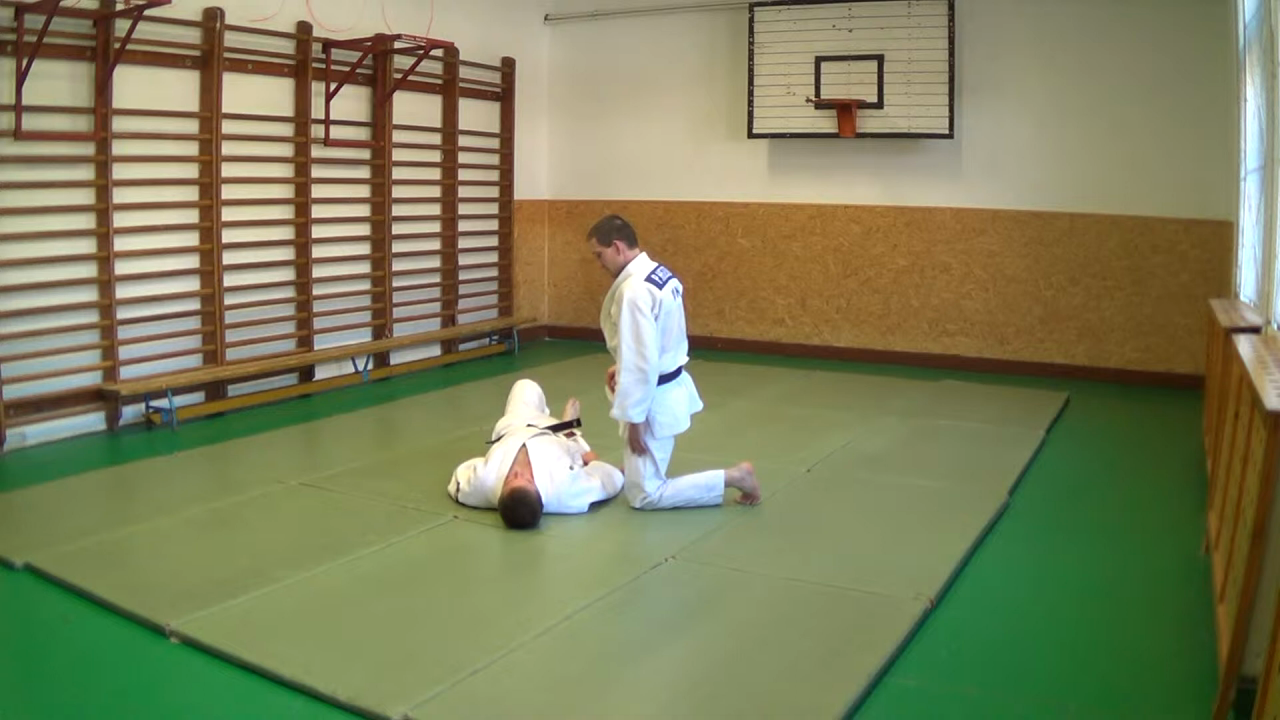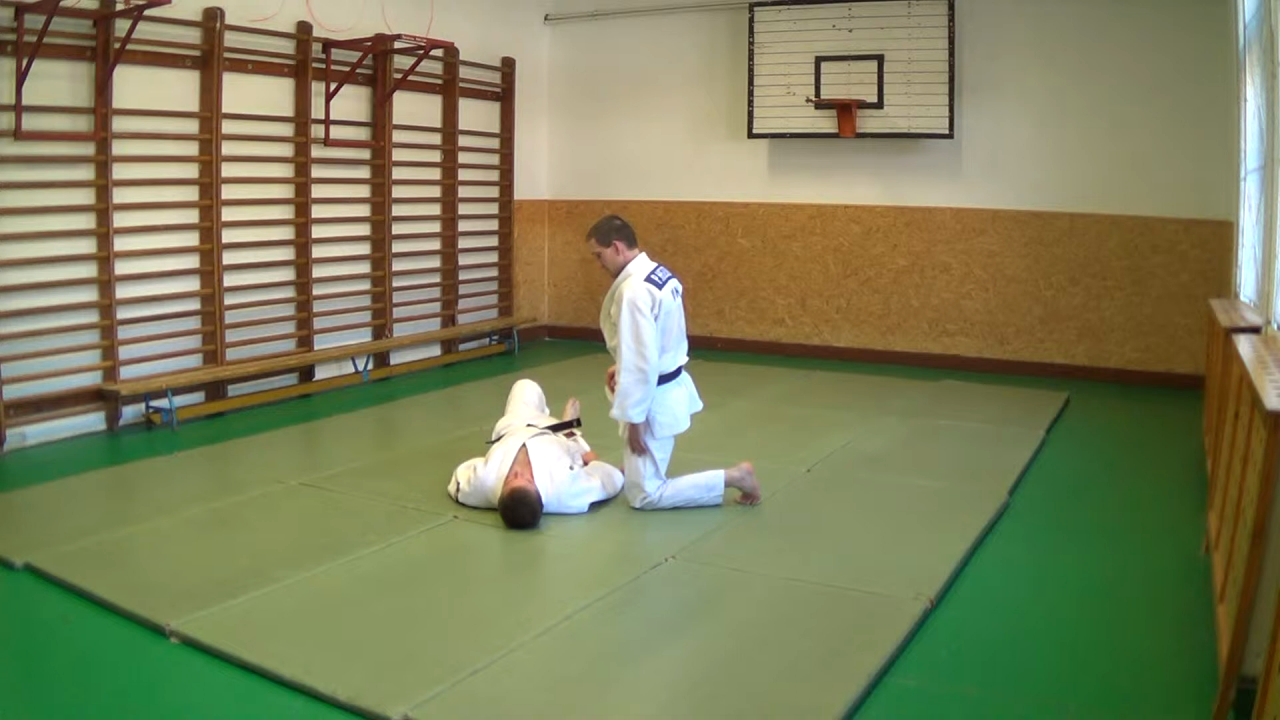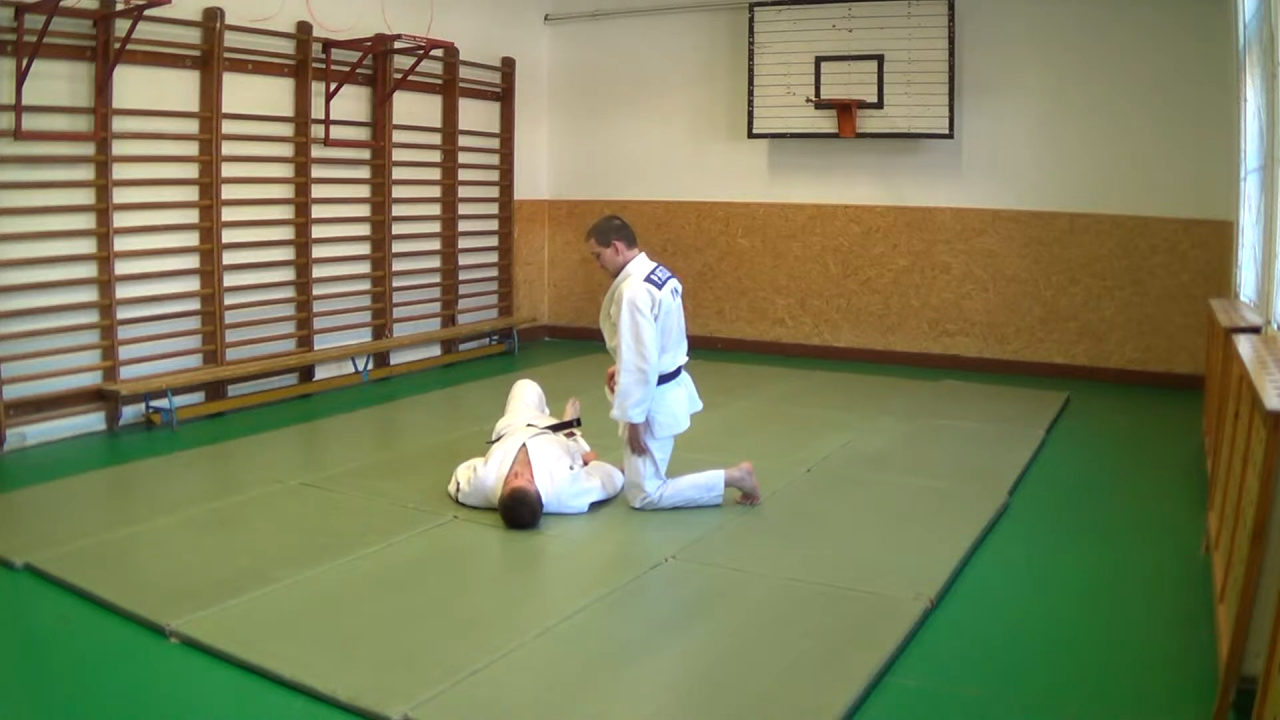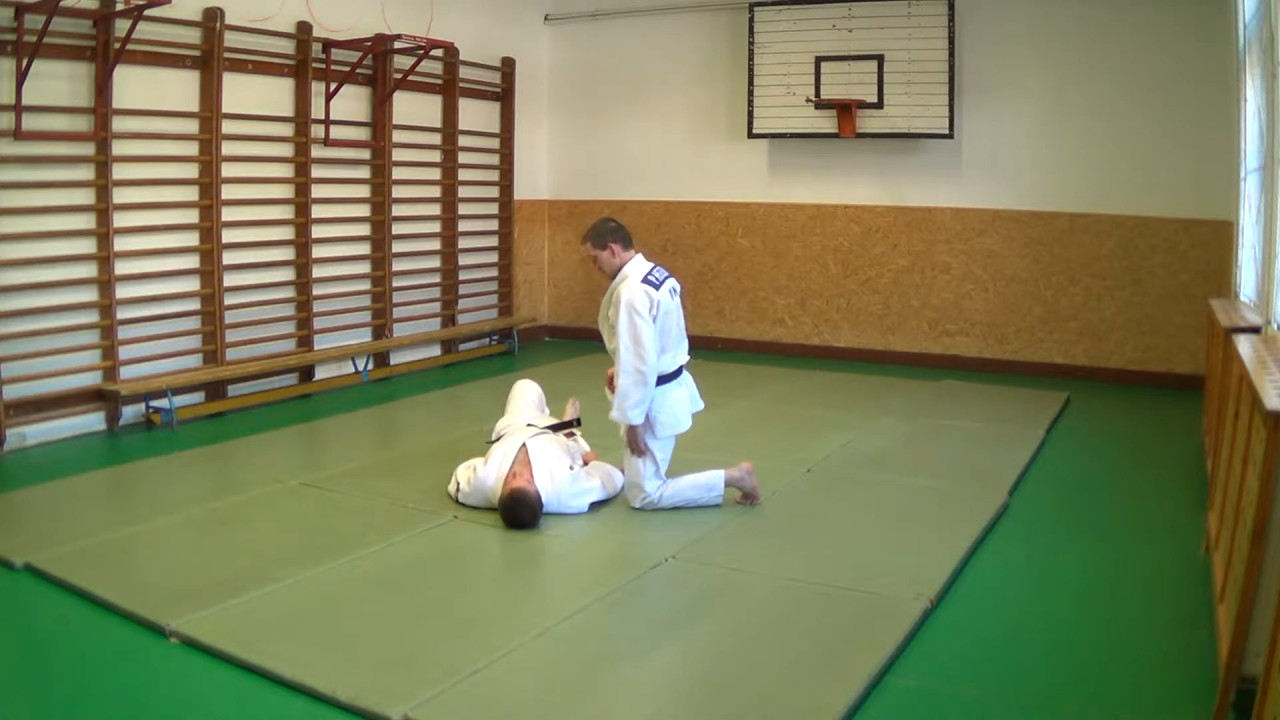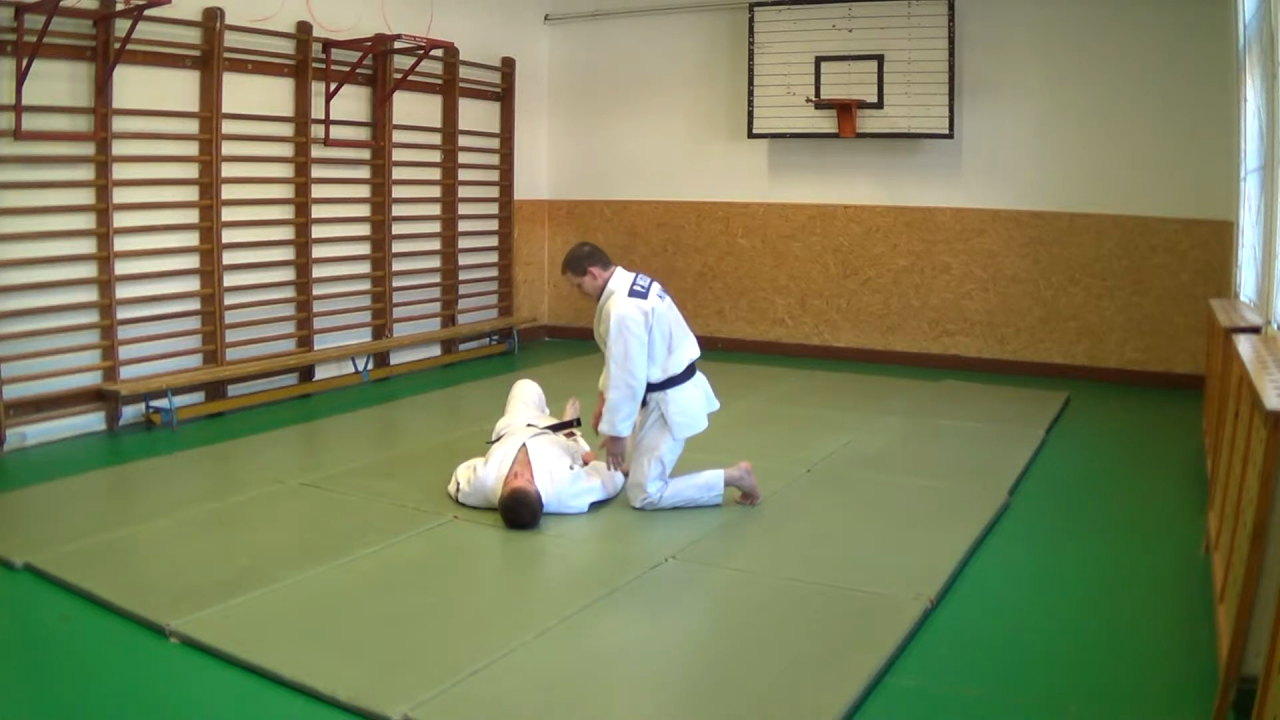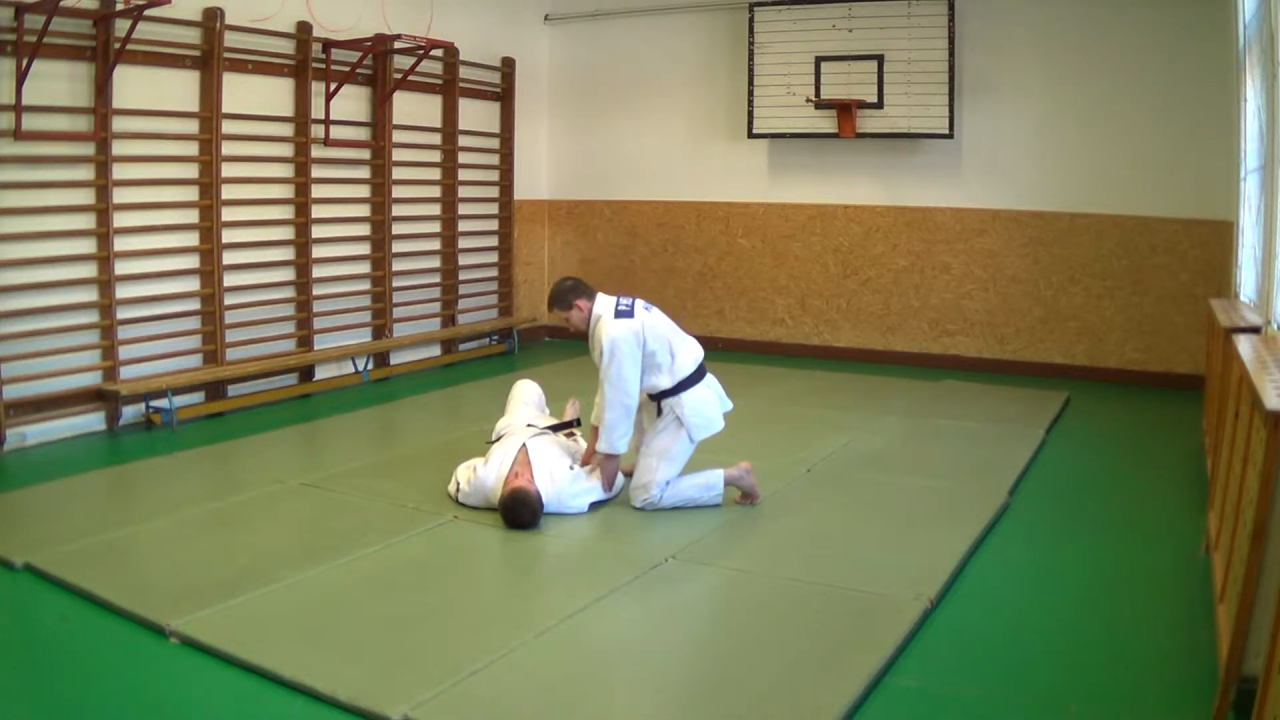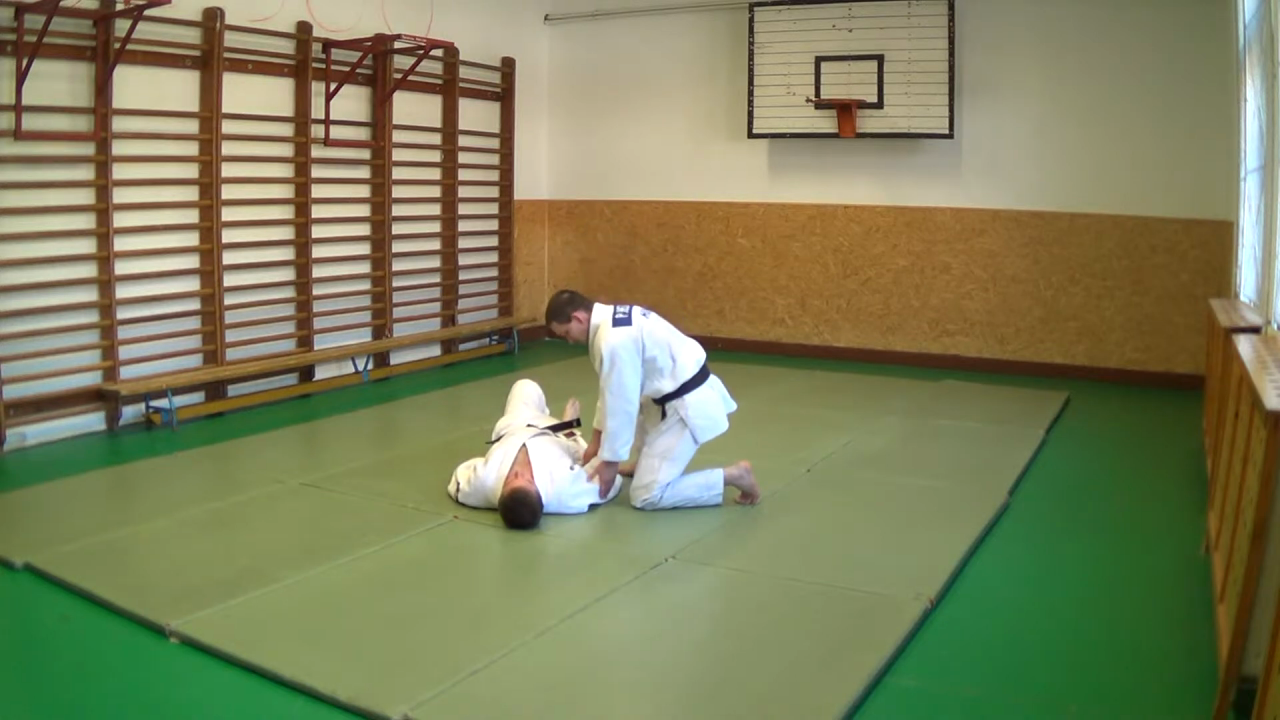
dt=0.3s
person 1, frame 1
left shoulder: (634, 290)
right shoulder: (656, 273)
left elbow: (641, 363)
left wrist: (634, 418)
right wrist: (621, 366)
left hip: (655, 398)
right hip: (668, 386)
left knee: (644, 495)
left ankle: (734, 477)
person 1, frame 2
left shoulder: (634, 290)
right shoulder: (656, 273)
left elbow: (641, 363)
left wrist: (634, 418)
right wrist: (621, 366)
left hip: (655, 398)
right hip: (668, 387)
left knee: (644, 495)
left ankle: (734, 476)
person 1, frame 3
left shoulder: (634, 290)
right shoulder: (656, 273)
left elbow: (642, 364)
left wrist: (634, 419)
right wrist: (620, 366)
left hip: (655, 398)
right hip: (668, 386)
left knee: (643, 495)
left ankle: (734, 477)
person 1, frame 4
left shoulder: (631, 292)
right shoulder: (653, 273)
left elbow: (638, 363)
left wrist: (631, 420)
right wrist: (619, 368)
left hip: (656, 399)
right hip: (670, 387)
left knee: (643, 496)
left ankle: (734, 477)
person 1, frame 5
left shoulder: (622, 307)
right shoulder: (634, 283)
left elbow: (627, 377)
left wrist: (616, 432)
right wrist: (604, 394)
left hip: (669, 400)
right hip: (679, 387)
left knee: (644, 495)
left ankle: (732, 476)
person 1, frame 6
left shoulder: (614, 331)
right shoulder: (615, 308)
left elbow: (620, 397)
right elbow: (612, 385)
left wrist: (610, 452)
right wrist: (595, 438)
left hip: (686, 405)
right hip: (686, 393)
left knee: (646, 495)
left ankle: (733, 476)
person 1, frame 7
left shoulder: (613, 340)
right shoulder: (613, 316)
left elbow: (620, 404)
right elbow: (612, 392)
left wrist: (610, 461)
right wrist: (597, 440)
left hip: (690, 406)
right hip: (689, 393)
left knee: (646, 496)
left ankle: (732, 475)
